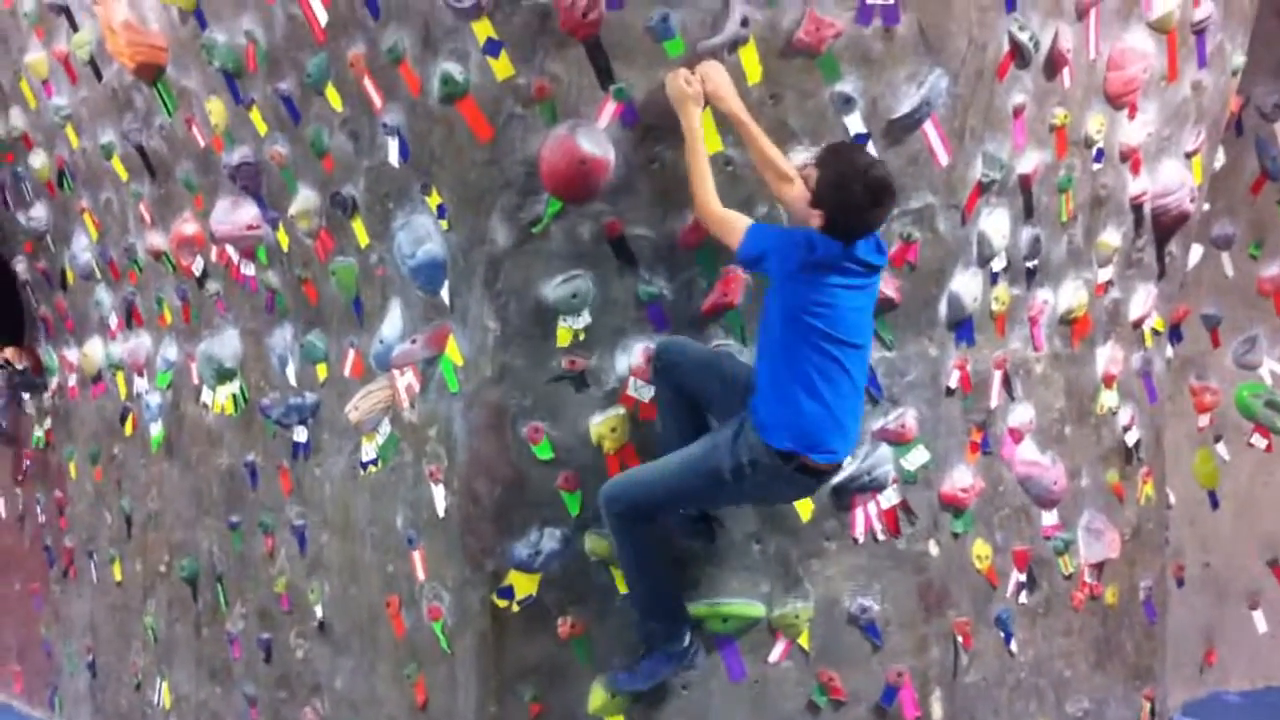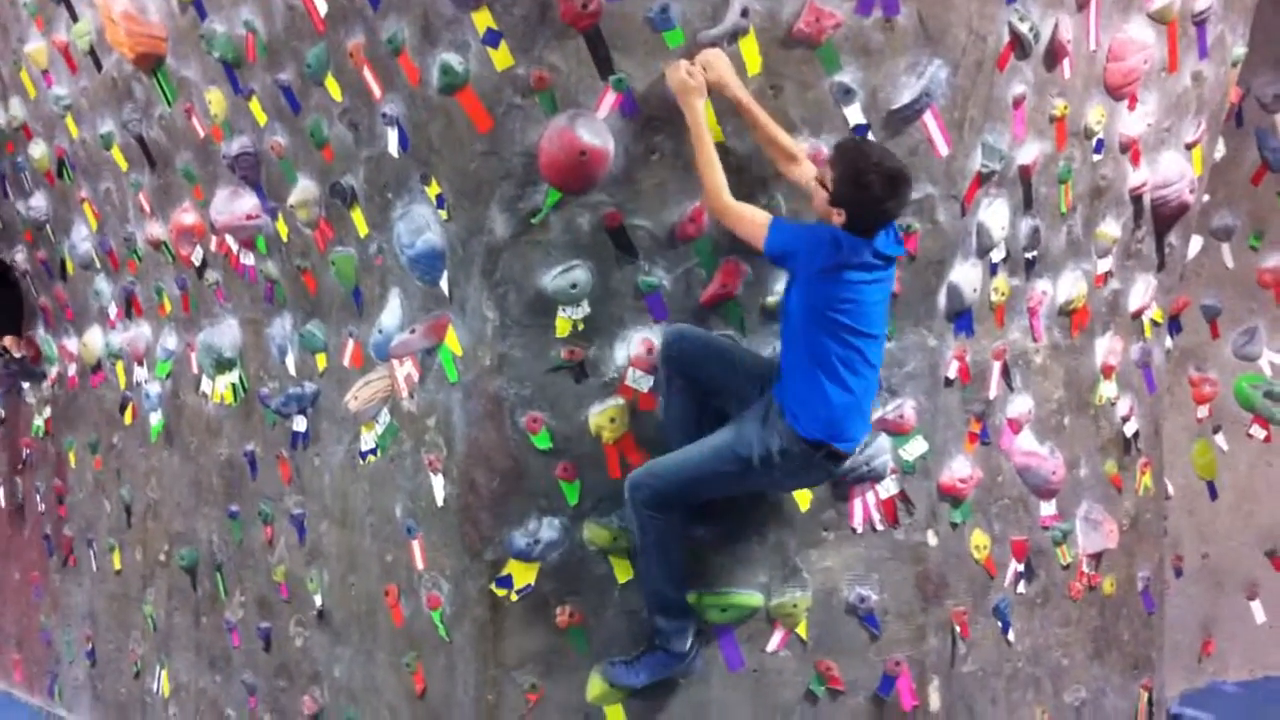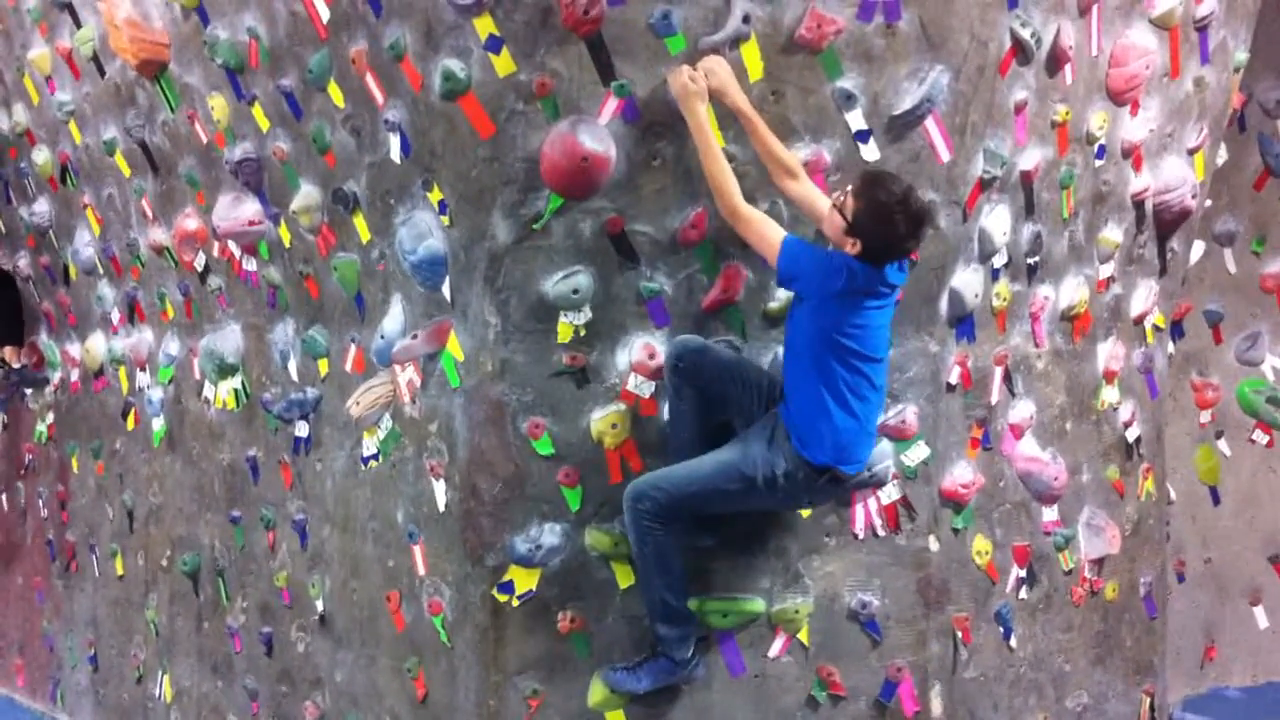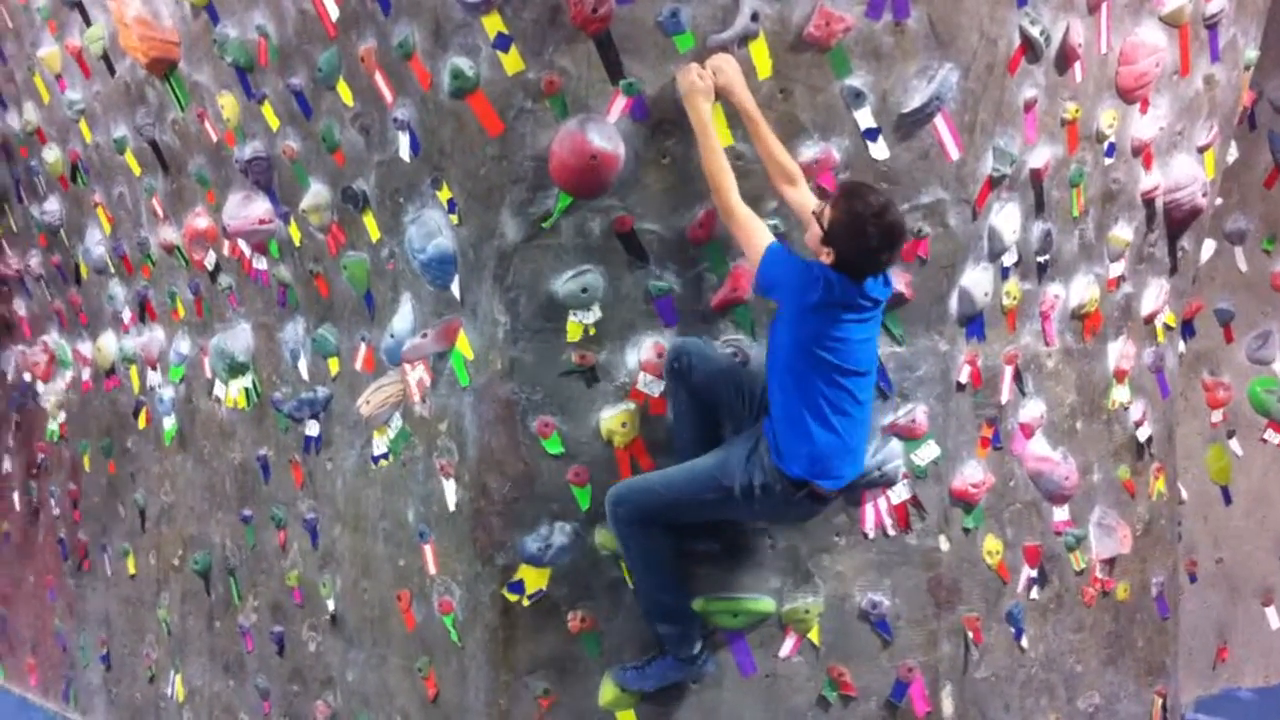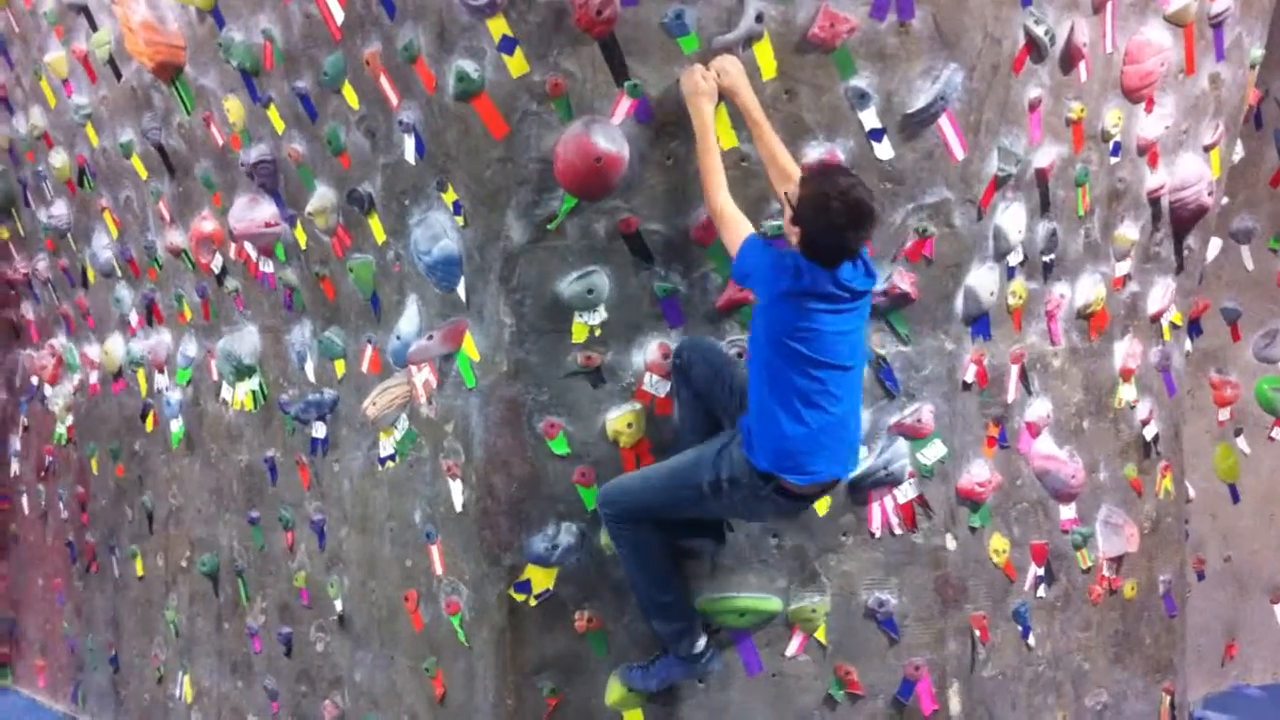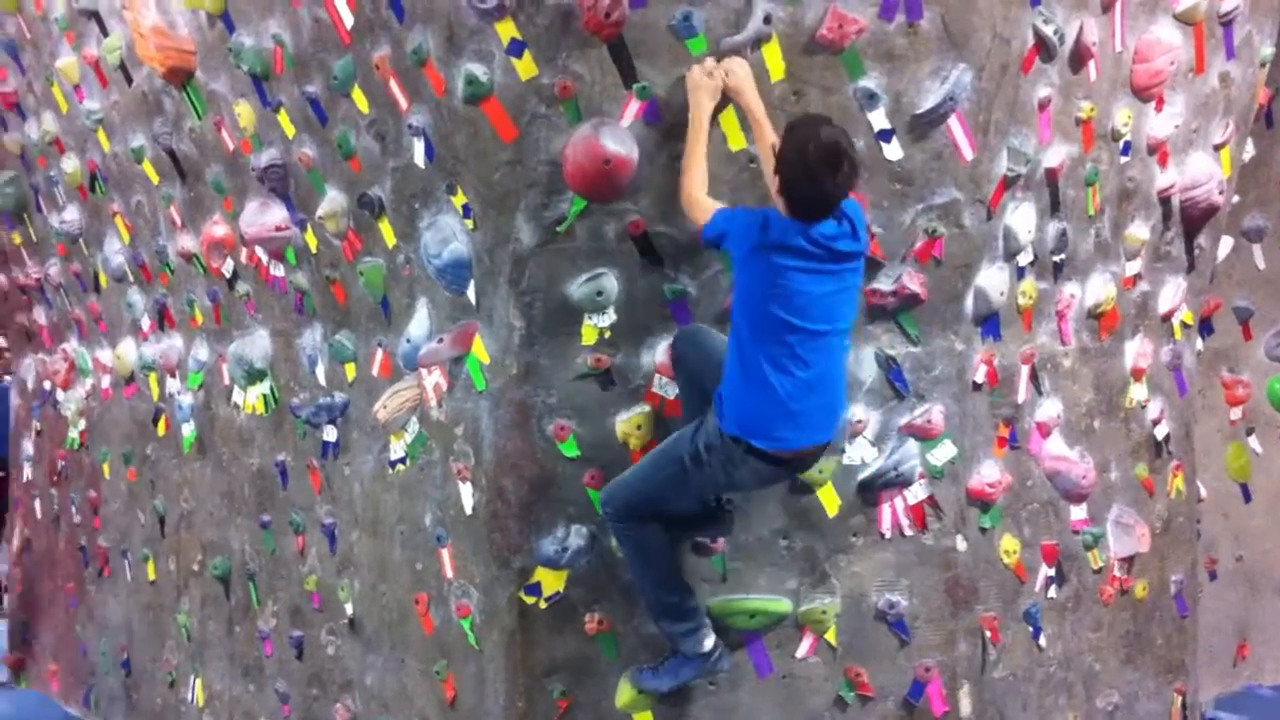
dt=0.3s
person 1, frame 1
left shoulder: (800, 253)
right shoulder: (865, 242)
left elbow: (709, 211)
right elbow: (783, 180)
left wrist: (691, 115)
right wrist: (731, 106)
left hip: (782, 455)
right hip: (805, 431)
left knee: (619, 502)
right knee: (671, 357)
left ankle: (670, 641)
right ankle: (691, 495)
person 1, frame 2
left shoulder: (829, 248)
right shoulder: (876, 232)
left elbow: (721, 206)
right elbow: (793, 161)
left wrist: (693, 104)
right wrist: (735, 91)
left hip: (807, 439)
right hip: (798, 399)
left knee: (644, 490)
right knee: (679, 344)
left ankle: (674, 643)
right ankle: (692, 485)
person 1, frame 3
left shoulder: (838, 275)
right shoulder: (875, 254)
left elbow: (736, 211)
right elbow: (791, 177)
left wrist: (695, 111)
right wrist: (736, 100)
left hip: (810, 459)
right hip: (800, 416)
left knee: (645, 499)
right knee: (686, 356)
left ankle: (675, 651)
right ankle: (698, 493)
person 1, frame 4
left shoulder: (811, 288)
right shoulder: (866, 273)
left elbow: (731, 206)
right elbow: (791, 184)
left wrist: (698, 108)
right wrist: (741, 97)
left hip: (793, 478)
right hip: (807, 441)
left knee: (626, 505)
right knee: (687, 357)
left ankle: (683, 650)
right ankle: (699, 502)
person 1, frame 5
left shoulder: (784, 276)
right shoulder: (857, 263)
left elbow: (720, 204)
right elbow: (790, 183)
left wrist: (702, 108)
right wrist: (745, 97)
left hip: (774, 476)
right hip: (826, 462)
left knee: (617, 505)
right knee: (692, 355)
left ankle: (688, 647)
right ankle: (698, 509)
person 1, frame 6
left shoulder: (759, 234)
right shoulder: (851, 227)
left elbow: (693, 203)
right elbow: (803, 183)
left wrist: (701, 108)
right wrist: (750, 99)
left hip: (754, 444)
right hip: (817, 436)
left knee: (622, 505)
right knee: (690, 342)
left ankle: (695, 645)
right ankle: (702, 507)
